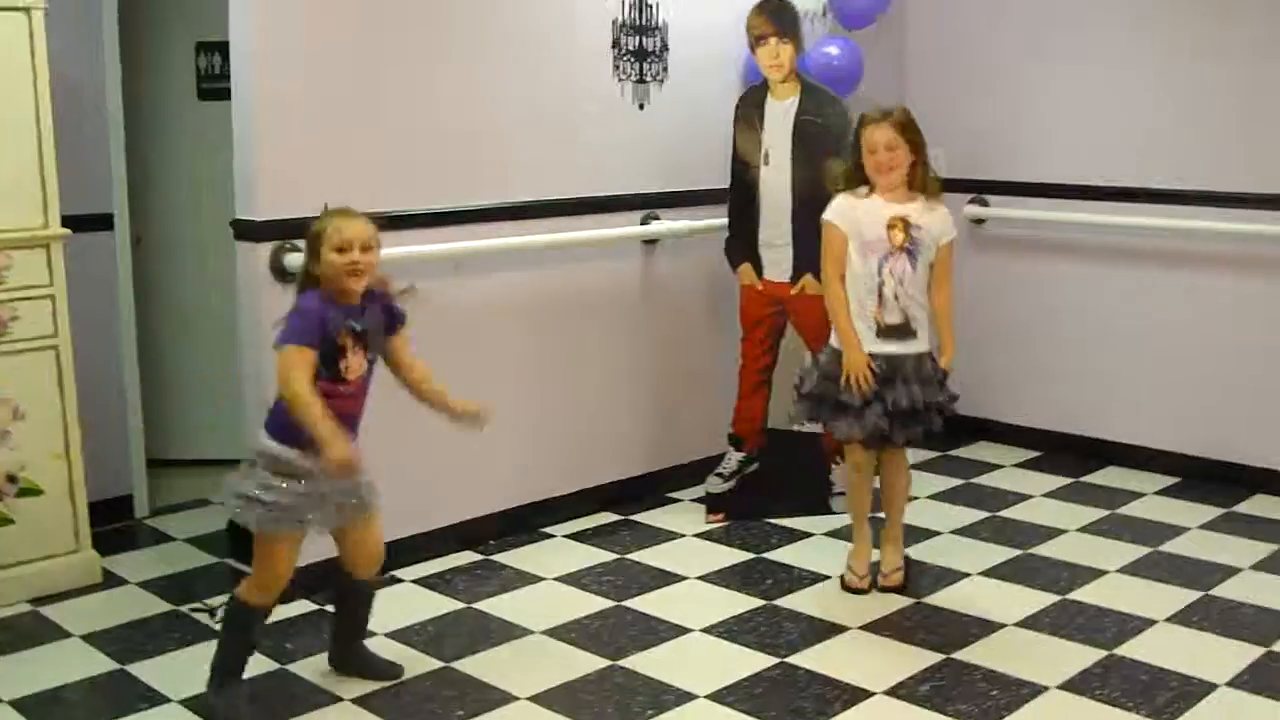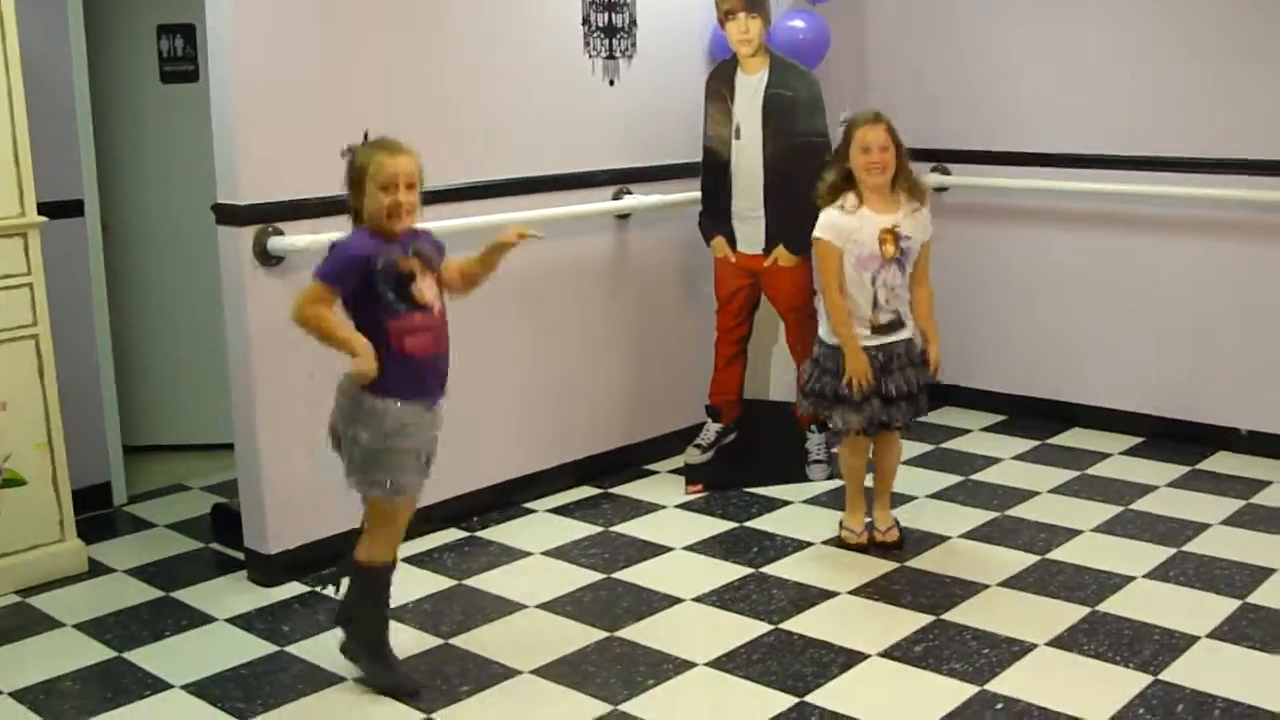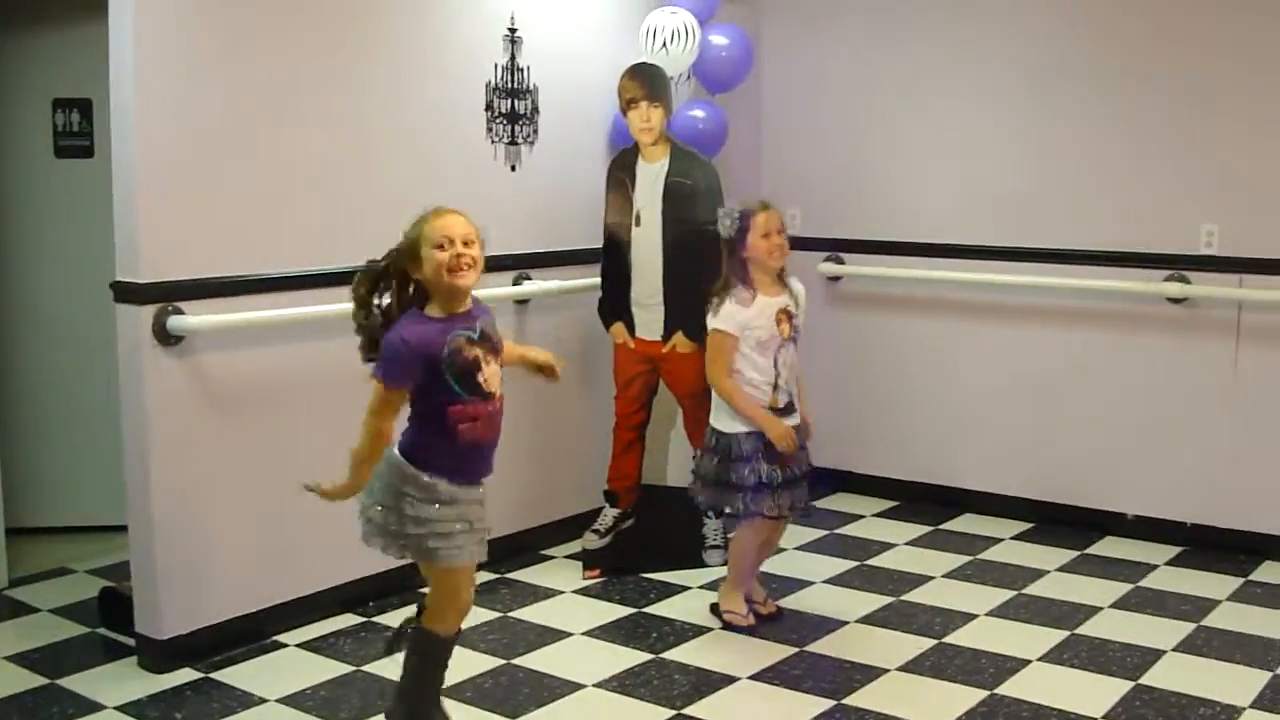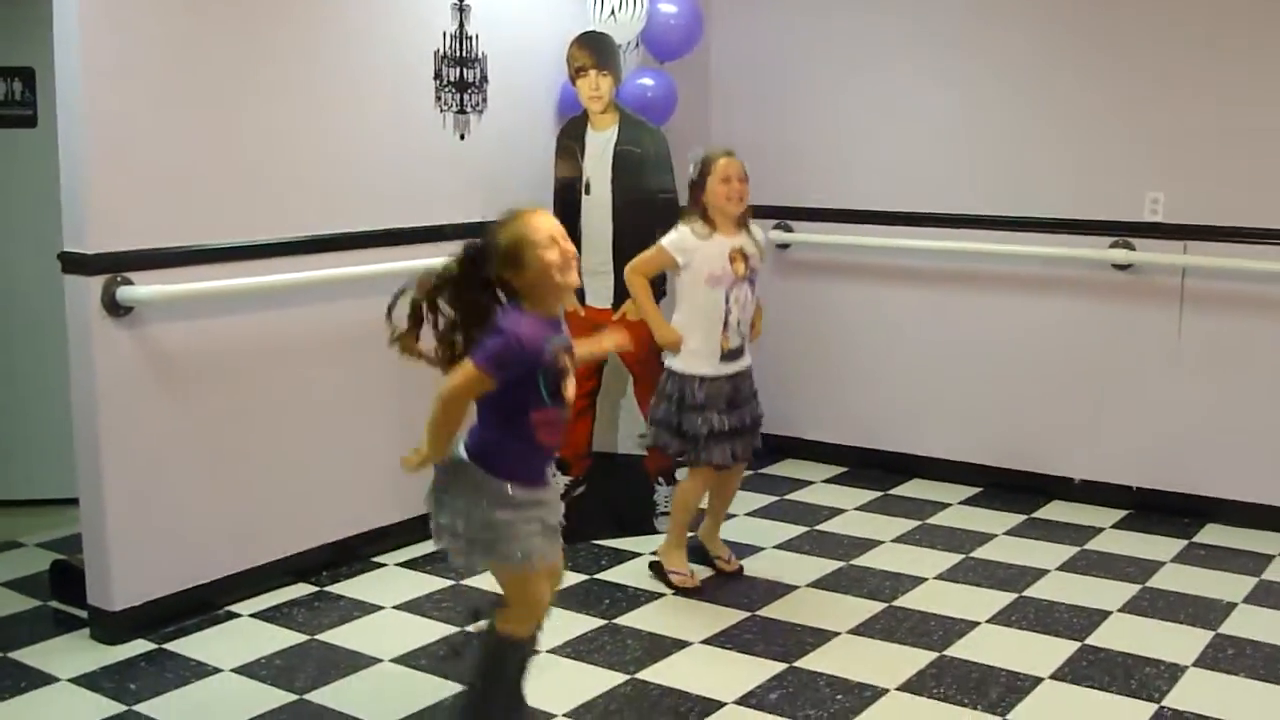
dt=1s
person 1, frame 1
left shoulder: (375, 307)
right shoulder: (308, 313)
left elbow: (406, 368)
right elbow: (292, 383)
left wrist: (452, 406)
right wrist: (326, 435)
left hip: (343, 455)
right hip: (292, 457)
left knee: (367, 554)
right knee: (271, 575)
left ankle: (348, 647)
right ankle: (223, 680)
person 1, frame 2
left shoulder: (423, 242)
right shoulder: (353, 251)
left elbow: (457, 280)
right elbow: (305, 309)
left wrist: (497, 249)
right wrist: (355, 345)
left hip: (420, 407)
right hip: (382, 410)
left knee: (391, 522)
right knee: (386, 529)
left ankle: (358, 615)
right ankle: (369, 640)
person 1, frame 3
left shoulder: (478, 312)
right shoulder: (414, 335)
right elbow: (380, 414)
left wrist: (527, 357)
right wrist: (356, 479)
left hip: (464, 485)
right hip: (427, 487)
left knee: (450, 600)
right knee: (452, 603)
person 1, frame 4
left shoulder: (549, 319)
right shoulder: (517, 333)
right elbow: (455, 391)
left wrist: (595, 347)
right wrist: (435, 452)
left hip: (526, 481)
right hip: (493, 485)
left knee: (548, 580)
right knee: (530, 601)
person 2, frame 1
left shoulder: (827, 109)
right shoulder: (748, 106)
right elbow: (739, 186)
left wrist: (825, 267)
right wrist: (739, 255)
left hip: (810, 270)
right hip: (758, 269)
right knee: (754, 363)
left ankle: (839, 458)
right ankle: (744, 449)
person 2, frame 2
left shoulder: (798, 83)
right shoulder: (719, 82)
left elbow: (816, 166)
right elbow: (711, 160)
left wrist: (797, 239)
right wrist: (712, 229)
left hip: (782, 243)
right hip: (732, 242)
left knee: (803, 339)
right knee: (729, 336)
left ankle: (815, 428)
right ankle: (721, 420)
person 2, frame 3
left shoulder: (697, 172)
right shoulder: (620, 170)
left elbow: (713, 255)
right elbow: (612, 248)
left wrist: (695, 327)
right wrist: (612, 315)
left hip: (682, 330)
right hip: (632, 328)
left knee: (700, 425)
right knee: (628, 421)
left ankle: (712, 514)
right ankle: (619, 505)
person 2, frame 4
left shoulder: (646, 139)
right shoulder: (570, 137)
left elbow: (664, 220)
right elbow: (562, 215)
left wrist: (645, 291)
left hip: (631, 296)
right hip: (581, 295)
left knee: (649, 392)
right knee: (578, 391)
left ankle: (662, 480)
right ankle: (572, 473)
person 3, frame 1
left shoulder: (934, 216)
right shoulder: (844, 209)
left elbow: (940, 291)
right elbow: (833, 284)
left wrist: (947, 349)
right wrist: (852, 349)
left hip: (911, 355)
right hip: (855, 354)
left knee: (895, 452)
right knee: (858, 447)
left ankle: (892, 548)
right ankle: (861, 543)
person 3, frame 2
left shoulder: (916, 212)
right shoulder: (836, 218)
left elbow: (919, 284)
right elbow: (831, 291)
left wrist: (930, 339)
right wrist: (852, 349)
left hip: (897, 342)
right hip: (847, 344)
left knee: (890, 431)
right knee: (856, 433)
left ankle: (881, 509)
right ankle: (855, 510)
person 3, frame 3
left shoulder: (793, 291)
right shoulder: (732, 305)
right elbow: (720, 374)
left wrist: (800, 409)
right wrist: (765, 419)
left hip: (782, 422)
right hip: (741, 430)
left knee: (778, 515)
right knee: (754, 518)
left ankle: (752, 582)
right ankle: (732, 593)
person 3, frame 4
left shoulder: (752, 237)
right shoulder: (687, 238)
right elbow: (635, 273)
left wrist: (755, 314)
right wrist: (658, 324)
left hip: (735, 369)
right hip: (692, 370)
left knee: (733, 465)
right knee: (705, 467)
left ankle: (709, 538)
right ankle: (672, 551)
